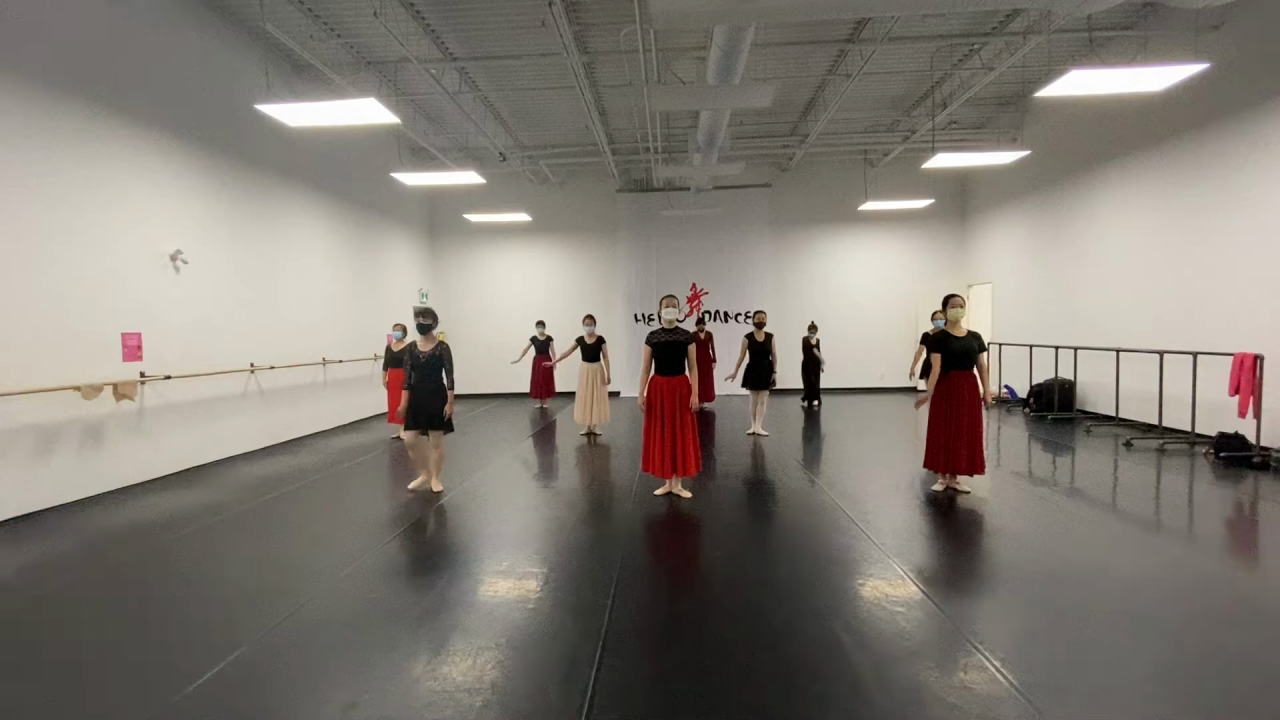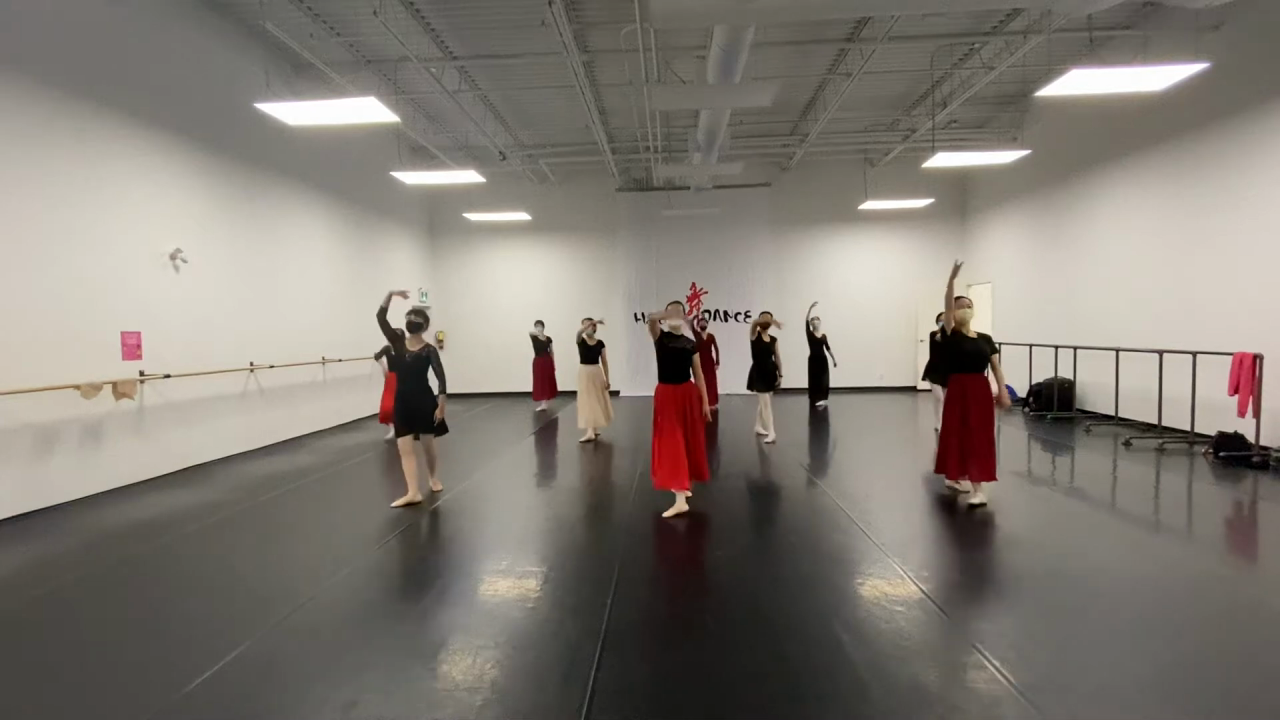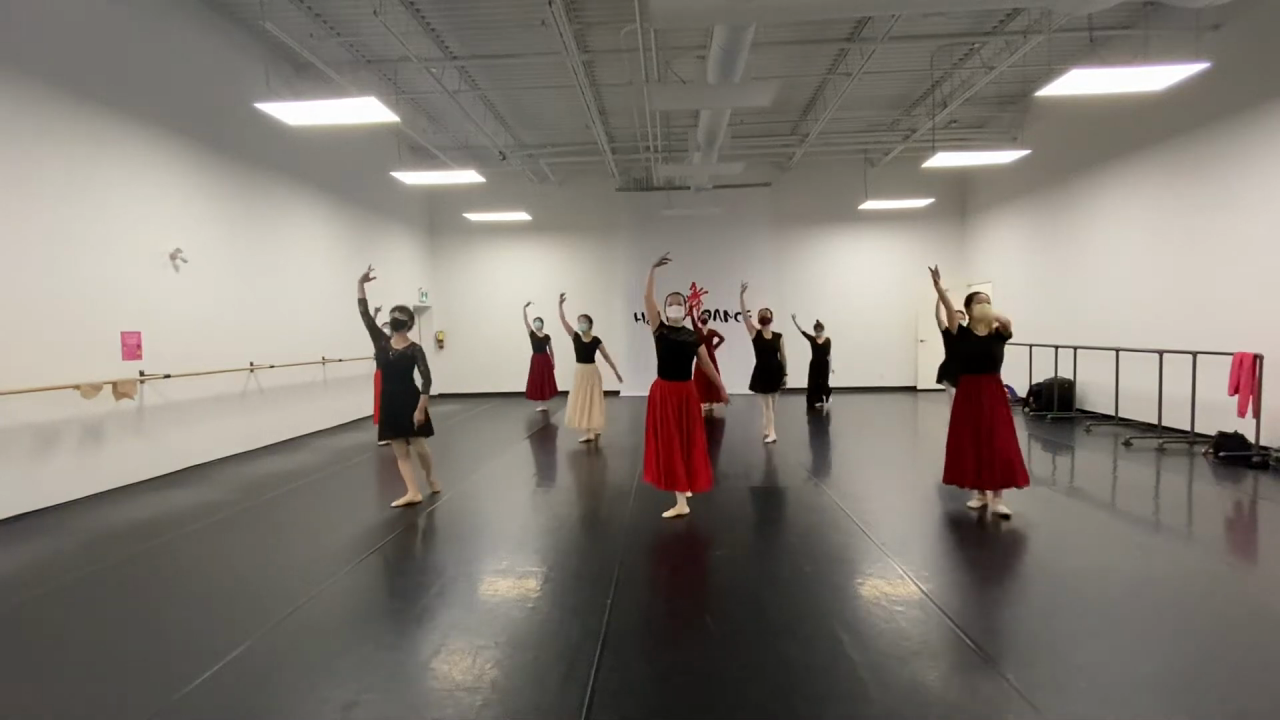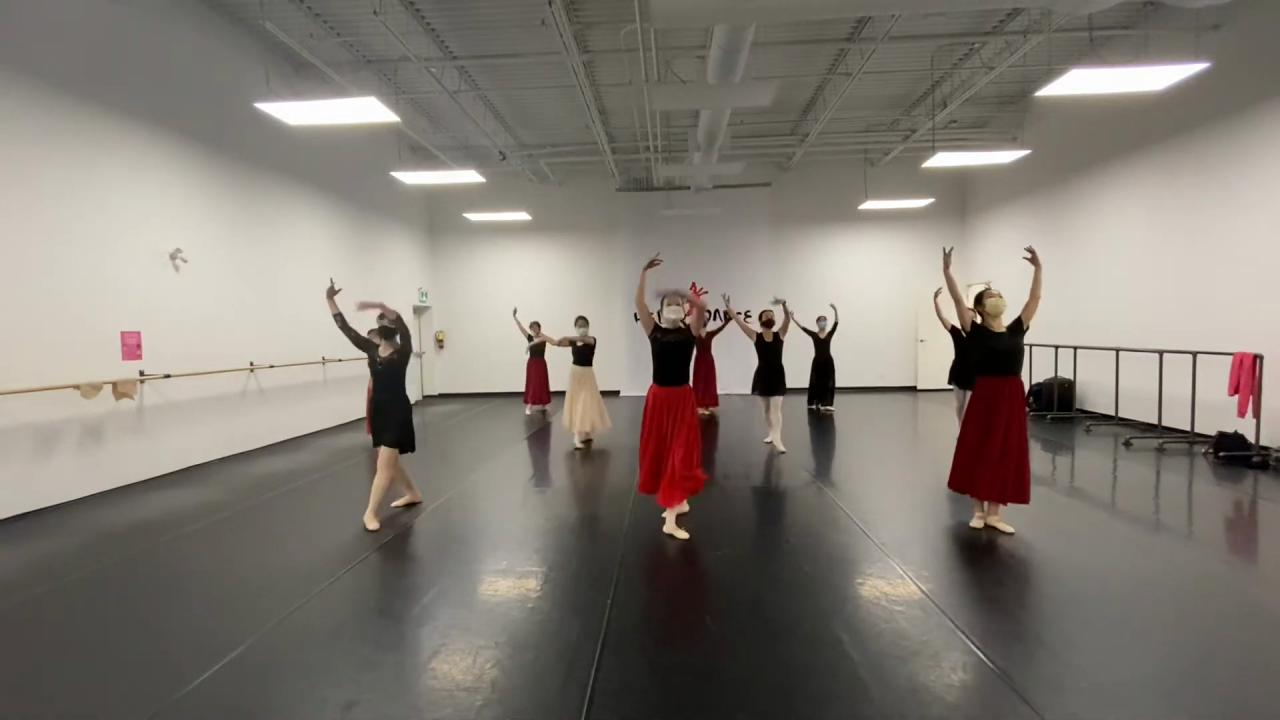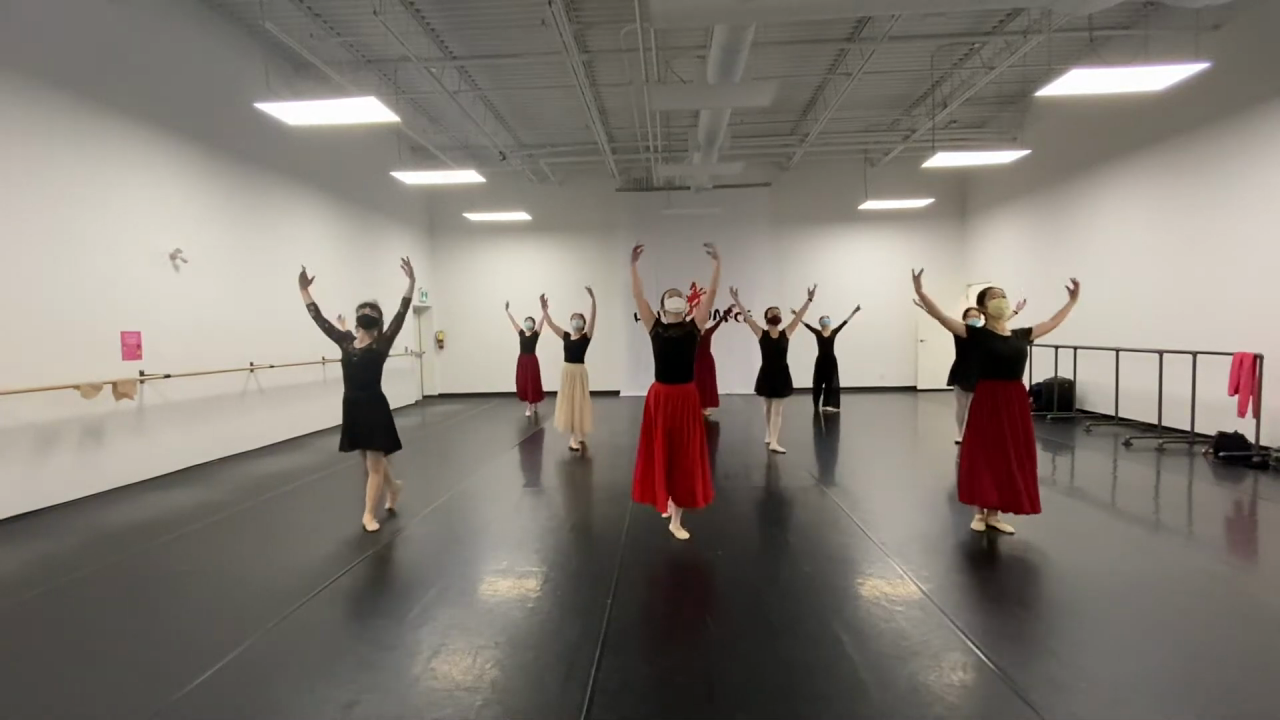
dt=0.7s
person 1, frame 1
left shoulder: (687, 336)
right shoulder: (652, 336)
left elbow: (693, 366)
right elbow: (646, 367)
left wrist: (695, 392)
right wrist: (641, 392)
left hip: (680, 386)
right hip: (658, 386)
left knee: (681, 435)
right knee: (661, 434)
left ankle: (677, 484)
right ankle: (667, 482)
person 1, frame 2
left shoulder: (690, 343)
right shoulder: (659, 337)
left elbow: (698, 375)
right elbow: (651, 318)
left wrist: (705, 402)
right wrist: (667, 313)
left hip: (688, 396)
right hip: (665, 395)
left knee: (689, 443)
right knee: (671, 445)
left ankle: (682, 487)
right ankle: (680, 501)
person 1, frame 3
left shoulder: (693, 336)
right shoulder: (659, 330)
left elbow: (706, 365)
right elbow: (648, 298)
left wrist: (721, 388)
right wrist: (653, 269)
left hip: (686, 391)
right hip: (662, 391)
left knee: (688, 441)
right knee: (668, 443)
left ankle: (685, 485)
right ankle: (680, 500)
person 1, frame 4
left shoulder: (690, 332)
right shoulder: (654, 331)
left elbow: (701, 306)
right elbow: (638, 302)
left wrist: (681, 293)
right wrist: (644, 271)
left hip: (682, 397)
right hip: (658, 396)
left knee: (680, 454)
right knee: (659, 451)
left ankle: (670, 520)
right ankle: (677, 503)
person 1, frame 5
left shoulder: (694, 327)
right shoulder: (654, 327)
left elbow: (711, 294)
right elbow: (638, 296)
left wrist: (716, 262)
right wrist: (633, 264)
left hip: (687, 396)
right hip: (660, 396)
left knee: (685, 456)
right knee: (659, 452)
left ankle: (676, 520)
right ankle: (667, 502)
person 2, frame 1
left shoulder: (975, 337)
right shoulder: (939, 337)
left elbow: (982, 365)
right elbow: (936, 365)
left wrist: (986, 391)
right wrist: (929, 391)
left hip: (969, 387)
right hip: (946, 386)
left knee: (965, 433)
right knee: (944, 432)
left ankle: (954, 478)
right ankle: (942, 477)
person 2, frame 2
left shoulder: (985, 339)
right shoulder: (951, 336)
left elbow: (996, 367)
right elbow: (948, 306)
left wrist: (1002, 392)
right wrist: (952, 279)
left hip: (981, 390)
right hip: (958, 390)
left knee: (979, 438)
right knee: (960, 437)
left ankle: (953, 478)
right ankle: (976, 490)
person 2, frame 3
left shoulder: (999, 332)
right shoulder: (960, 334)
left elbow: (1008, 324)
right elbow: (949, 309)
left wrist: (997, 318)
right wrist: (937, 285)
left hip: (993, 392)
right hip: (967, 393)
left knee: (999, 444)
right knee: (970, 443)
left ankle: (996, 498)
right ankle: (980, 492)
person 2, frame 4
left shoulder: (1016, 330)
right shoulder: (975, 332)
left elbow: (1035, 299)
right elbow: (958, 300)
left wrist: (1038, 268)
right wrist: (947, 270)
left hip: (1013, 396)
right hip: (985, 396)
left knee: (1007, 455)
right knee: (979, 453)
left ankle: (994, 513)
right ankle: (979, 510)
person 2, frame 5
left shoulder: (1021, 335)
right shoulder: (976, 335)
left elbow: (1053, 322)
right elbow: (942, 317)
left wrist: (1072, 300)
right wrist: (921, 292)
left hip: (1016, 401)
right hip: (988, 401)
left knee: (1011, 458)
right knee: (984, 457)
left ankle: (994, 514)
right ankle: (980, 513)
person 3, frame 1
left shoulder: (442, 347)
right shoulder: (412, 348)
left elbow: (449, 376)
right elbow: (407, 376)
left wrist: (450, 402)
right wrist: (404, 401)
left hip: (436, 396)
right hip: (416, 397)
left knee: (436, 441)
right knee: (410, 440)
left ankle: (435, 478)
right ankle: (424, 474)
person 3, frame 2
left shoulder: (429, 350)
right shoulder: (397, 342)
left elbow: (440, 378)
right elbow: (380, 319)
left wrist: (441, 406)
right wrist: (390, 296)
left hip: (424, 400)
right hip: (402, 401)
left knee: (428, 444)
right knee: (405, 449)
left ankle: (433, 477)
right ankle: (413, 493)
person 3, frame 3
left shoulder: (414, 349)
right shoulder: (381, 341)
left elbow: (426, 378)
right elbow: (364, 314)
left wrist: (421, 407)
right wrist: (361, 285)
left hip: (409, 400)
right hip: (389, 402)
left knee: (418, 448)
right knee: (400, 451)
left ankle: (431, 478)
right ankle: (413, 492)
person 3, frame 4
left shoulder: (403, 351)
right shoulder: (372, 349)
left elbow: (403, 327)
right elbow: (345, 328)
left wrist: (380, 306)
right wrist: (331, 300)
left hip: (397, 408)
right hip: (377, 407)
left knee: (384, 463)
right knee: (390, 459)
left ankle: (370, 512)
right ankle: (413, 493)
person 3, frame 5
left shoulder: (381, 344)
right shoulder: (345, 342)
left elbow: (401, 314)
right elbow: (318, 318)
left wrist: (411, 281)
right wrist: (304, 290)
left hip: (374, 406)
right hip: (351, 406)
left knee: (374, 464)
right knee: (372, 459)
left ankle: (369, 514)
right ankle: (392, 487)
